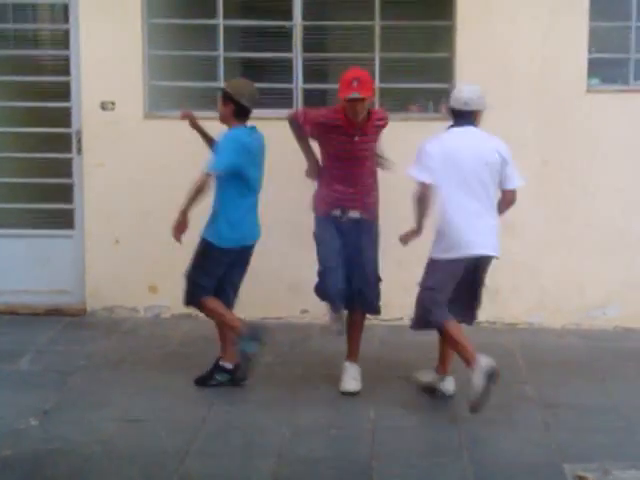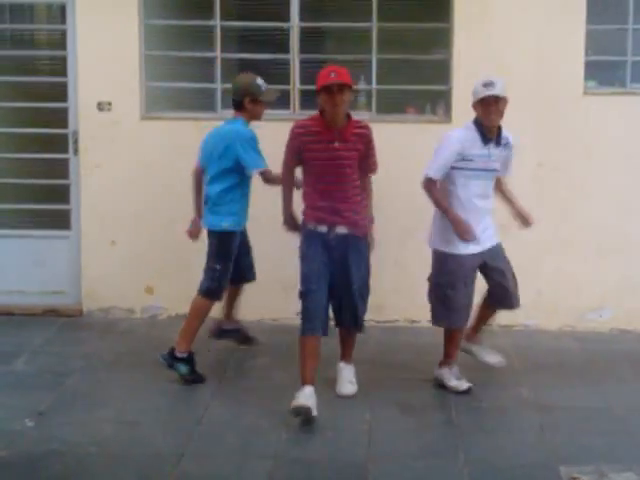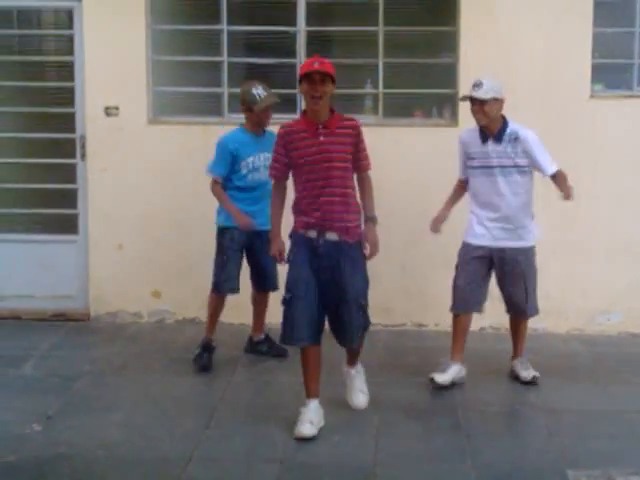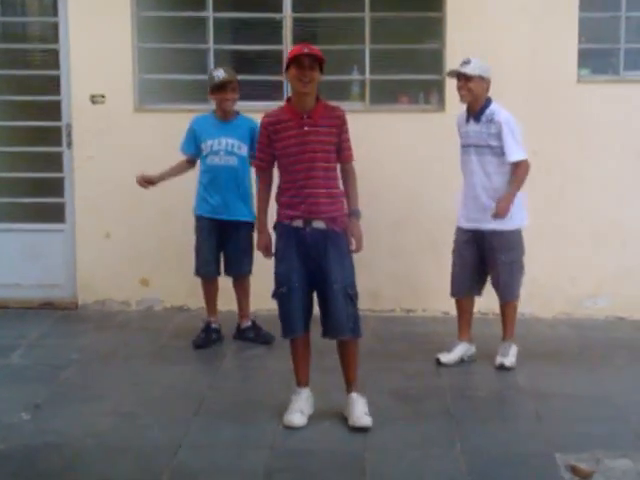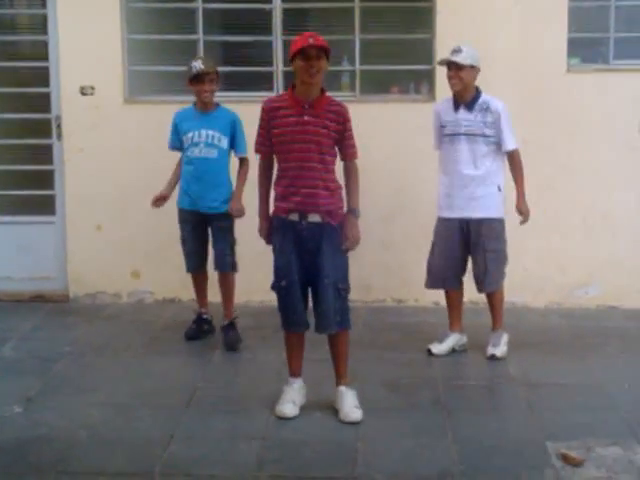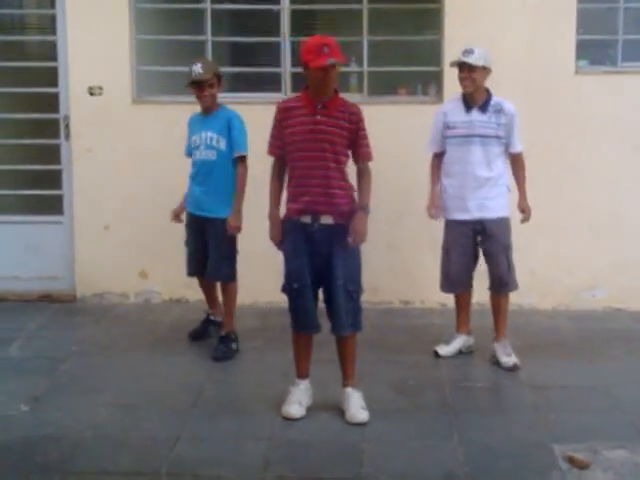
dt=0.3s
person 1, frame 1
left shoulder: (379, 119)
right shoulder: (322, 119)
right elbow: (295, 118)
right wrist: (312, 160)
left hip: (364, 217)
right hip: (331, 215)
left knee: (362, 288)
right knee: (333, 285)
left ankle: (351, 363)
right ankle: (338, 306)
person 1, frame 2
left shoulder: (363, 133)
right shoulder: (302, 131)
right elbow: (288, 170)
left wrist: (369, 221)
right wrist: (288, 214)
left hip: (353, 232)
right hip: (316, 232)
left knee: (352, 304)
right knee: (313, 307)
left ankle: (346, 364)
right ankle: (307, 390)
person 1, frame 3
left shoulder: (351, 128)
right shoulder: (288, 133)
left elbow: (363, 177)
right elbow: (279, 186)
left wrist: (371, 223)
right wrist: (275, 234)
left hip: (346, 236)
right hip: (306, 238)
left knee: (353, 315)
right knee: (305, 319)
left ankle: (353, 367)
right ankle: (312, 404)
person 1, frame 4
left shoulder: (335, 117)
right shoulder: (271, 121)
left elbow: (346, 169)
right elbow: (263, 177)
left wrist: (354, 217)
right wrist: (261, 227)
left hip: (331, 226)
right hip: (291, 229)
left knee: (343, 310)
right knee: (294, 311)
left ankle: (353, 395)
right ankle: (303, 392)
person 1, frame 5
left shoulder: (338, 112)
right shoulder: (273, 108)
left elbow: (351, 166)
right elbow: (265, 163)
left wrist: (353, 216)
right wrist: (263, 214)
left hip: (329, 220)
right hip: (287, 220)
left knee: (334, 303)
right knee: (291, 302)
left ankle: (344, 388)
right ankle: (294, 384)
person 1, frame 6
left shoulder: (351, 113)
right shoulder: (286, 110)
left elbow: (363, 168)
right elbow: (279, 166)
left wrist: (362, 211)
right wrist: (274, 216)
left hip: (340, 222)
right hip: (299, 223)
left knee: (346, 305)
right knee: (301, 304)
left ankle: (350, 389)
right ankle: (301, 385)
person 2, frame 1
left shoulder: (433, 145)
right shoulder: (495, 145)
left elbow: (424, 192)
right elbow: (510, 196)
left wrist: (417, 227)
left hip: (451, 243)
right hip: (482, 243)
left knee: (436, 313)
right knee: (457, 311)
left ankle: (478, 364)
right ankle: (444, 374)
person 2, frame 2
left shoulder: (506, 142)
right shoulder: (455, 139)
right elbow: (430, 182)
left wrist: (516, 208)
right wrist: (454, 219)
left hip: (487, 237)
right hip: (454, 239)
left knee: (505, 290)
right knee: (455, 305)
left ankle: (472, 340)
right ankle: (447, 367)
person 2, frame 3
left shoulder: (524, 138)
right shoulder: (466, 139)
left elbow: (554, 172)
left wrist: (565, 186)
right wrist: (445, 210)
left hip: (517, 235)
right hip: (478, 234)
left knee: (521, 300)
right knee: (464, 294)
left ankle: (519, 360)
right ankle: (455, 363)
person 2, frame 4
left shoulder: (502, 118)
right shoulder: (462, 120)
left elbow: (521, 164)
left wrist: (508, 199)
left hip: (501, 219)
right hip: (468, 218)
left knee: (506, 281)
right knee: (462, 281)
left ankle: (508, 344)
right ankle: (465, 343)
person 2, frame 5
left shoulder: (494, 109)
right shoulder: (441, 110)
left elbow: (512, 153)
left wrist: (521, 196)
left hip: (486, 207)
right hip: (450, 206)
left knee: (489, 272)
right knee: (446, 269)
left ankle: (498, 333)
right ankle: (456, 333)
person 2, frame 6
left shoulder: (505, 111)
right shoulder: (446, 112)
left elbow: (515, 155)
right elbow: (438, 155)
left wrist: (523, 196)
right wrist: (434, 193)
left hip: (494, 207)
right hip: (458, 207)
left knee: (501, 273)
right knee: (458, 273)
left ankle: (501, 342)
right ankle: (463, 335)
person 3, frame 1
left shoulder: (237, 141)
right shoulder: (250, 138)
left elbow: (208, 178)
left wrist: (182, 215)
right wrist: (196, 125)
left hip: (224, 233)
right hip: (243, 234)
left knee: (199, 293)
right knee: (217, 294)
left ankle: (244, 334)
right ankle: (229, 361)
person 3, frame 2
left shoulder: (216, 133)
right shoulder: (243, 135)
left elbow: (199, 174)
right elbow: (267, 176)
left wrist: (198, 216)
left hip: (215, 216)
right hip: (226, 220)
left knee: (241, 274)
right knee: (212, 286)
left ankle: (228, 323)
right ankle: (180, 352)
person 3, frame 3
left shoulder: (273, 140)
right shoulder: (229, 142)
right elbow: (217, 185)
right wrist: (236, 213)
left hip: (264, 224)
right hip: (232, 225)
left knee: (265, 283)
right knee: (223, 285)
left ankle: (258, 337)
right ankle: (207, 343)
person 3, frame 4
left shoulder: (251, 127)
right shoulder: (198, 125)
right elbow: (189, 161)
right wrist: (158, 178)
left hip: (240, 212)
right hip: (207, 211)
left knee: (241, 270)
right knee: (207, 270)
left ankle: (245, 324)
right ankle: (212, 324)
person 3, frame 5
left shoulder: (230, 119)
right shoulder: (181, 118)
left elbow: (243, 161)
left wrist: (237, 197)
right wrist: (168, 189)
left hip: (220, 205)
right hip: (189, 205)
left knee: (225, 263)
right knee: (195, 264)
left ankle: (230, 322)
right ankle: (203, 316)
person 3, frame 6
left shoulder: (231, 119)
right shoulder: (193, 122)
left elbow: (241, 165)
left wrist: (236, 211)
right wrist: (184, 201)
left hip: (221, 211)
right hip: (196, 209)
left knee: (225, 272)
right knee: (199, 269)
left ankle: (228, 333)
right ankle: (213, 316)
